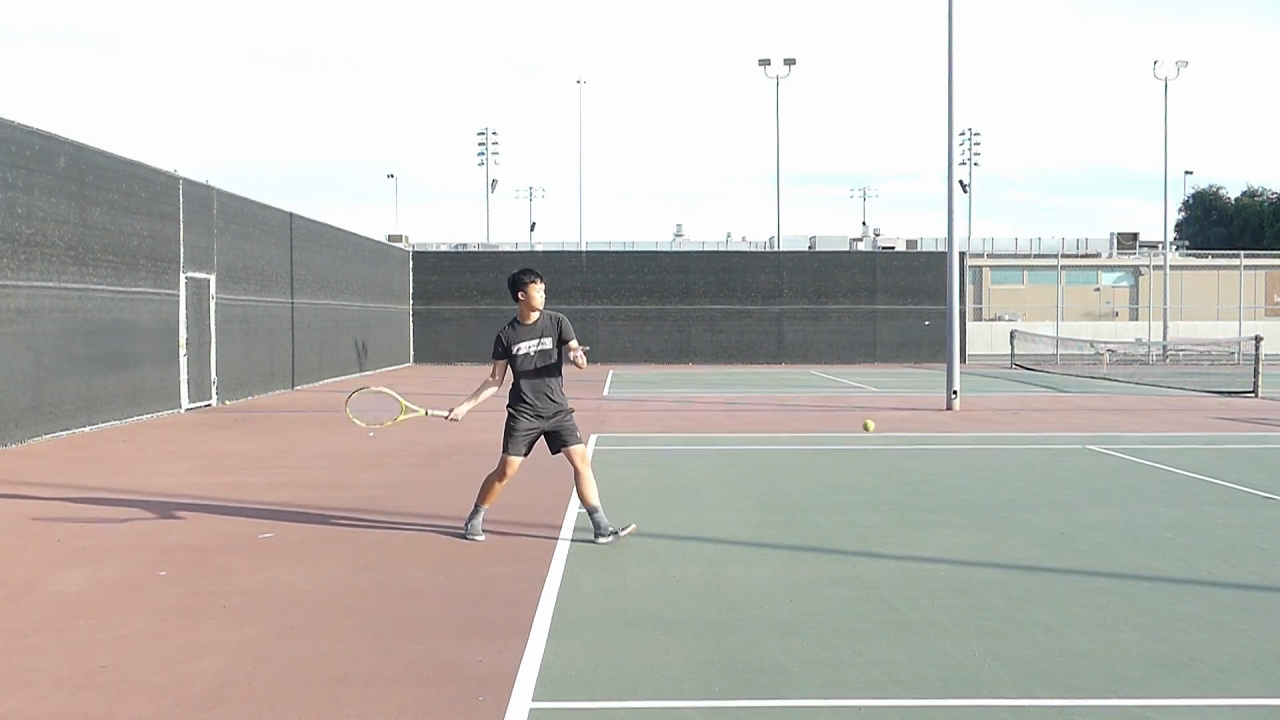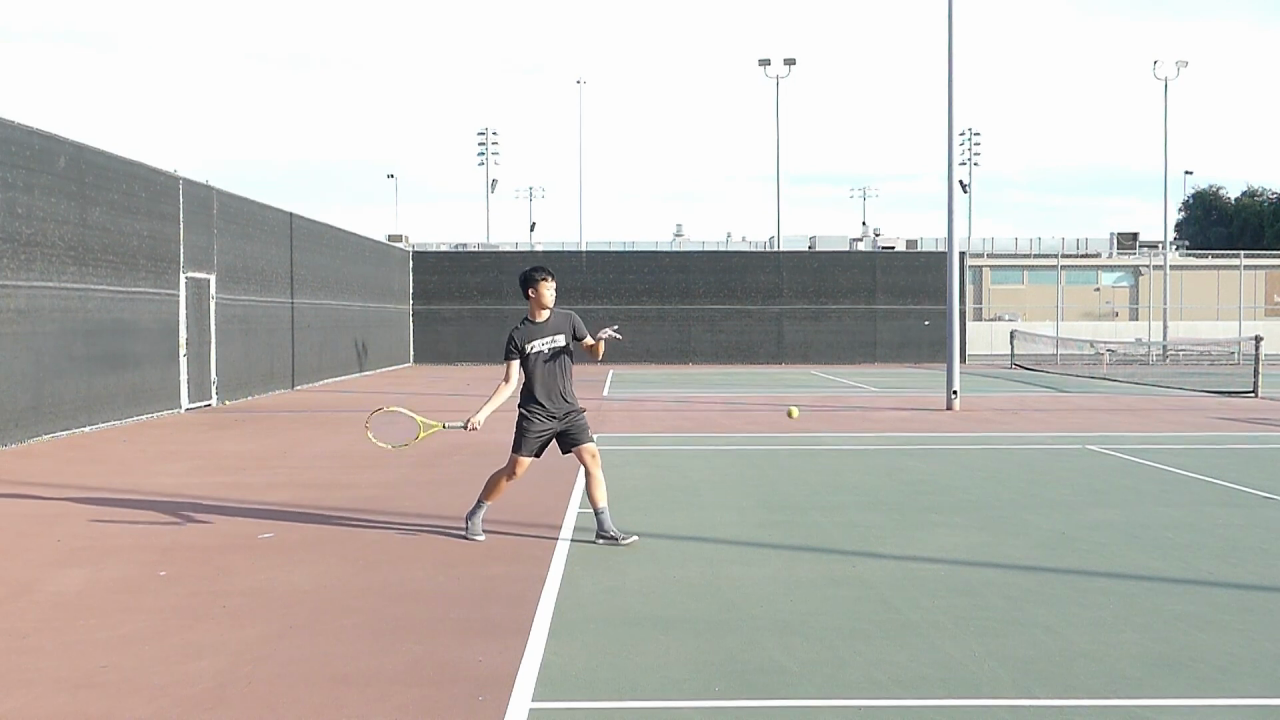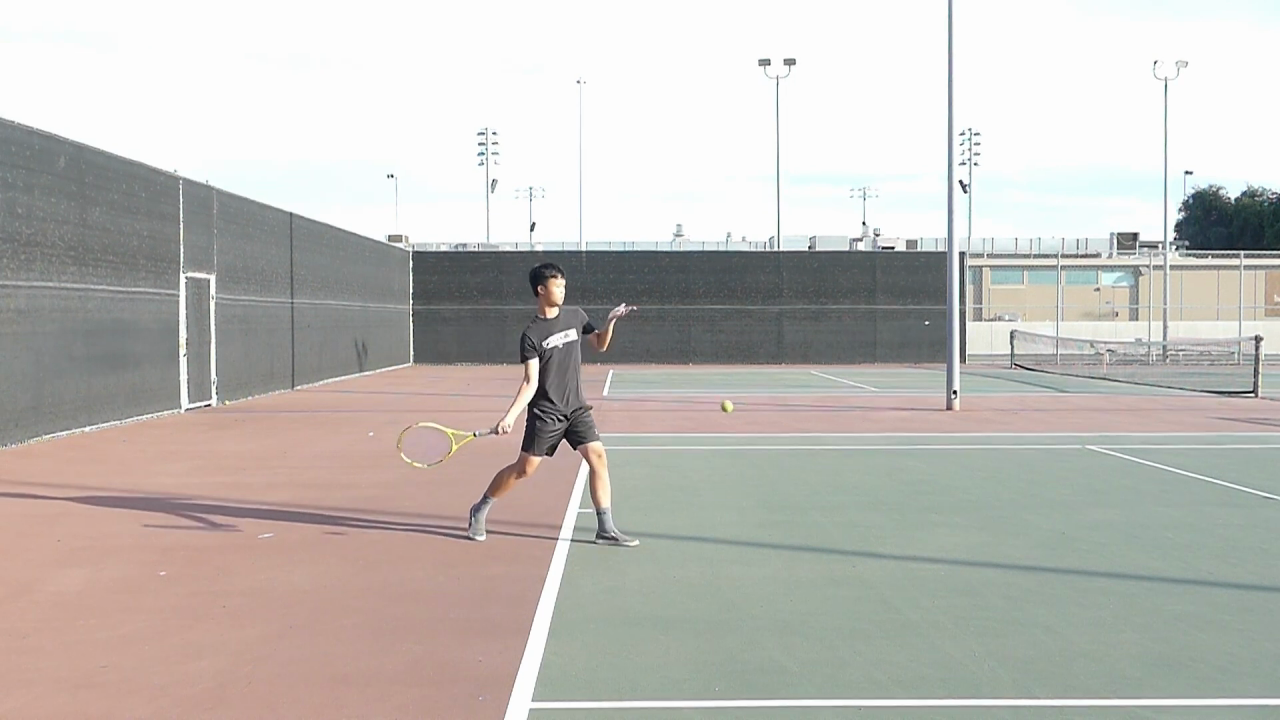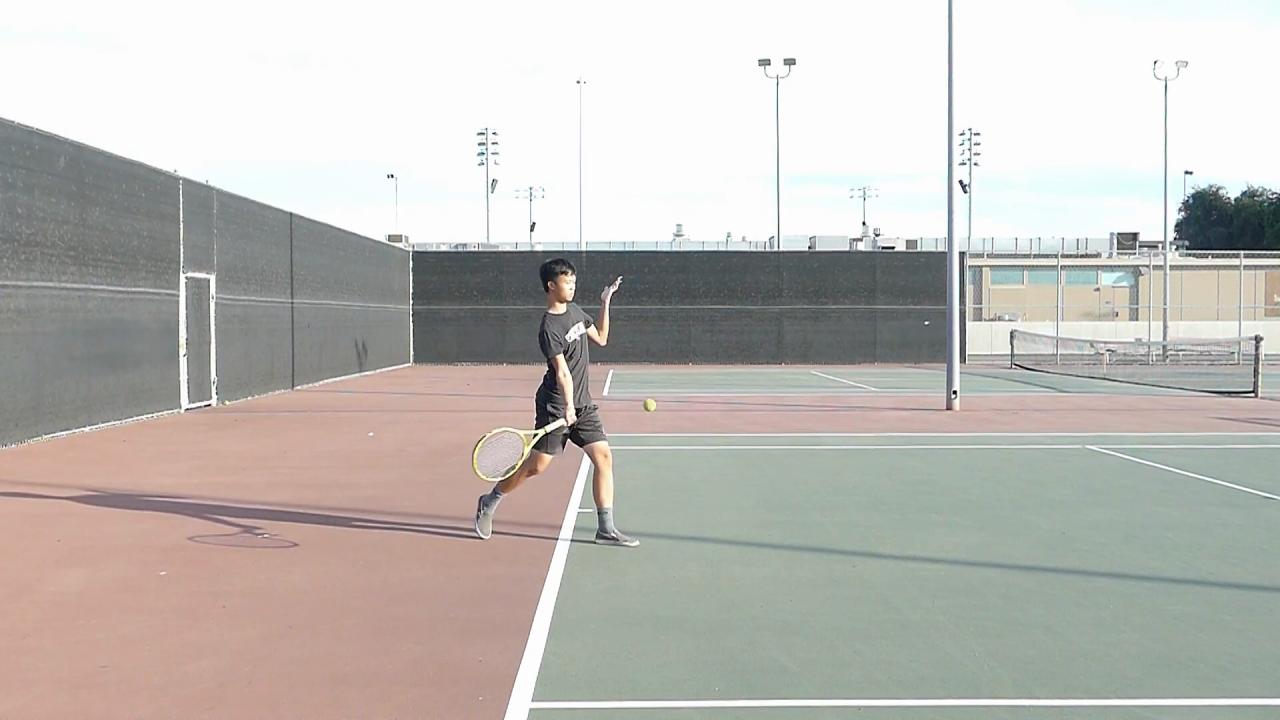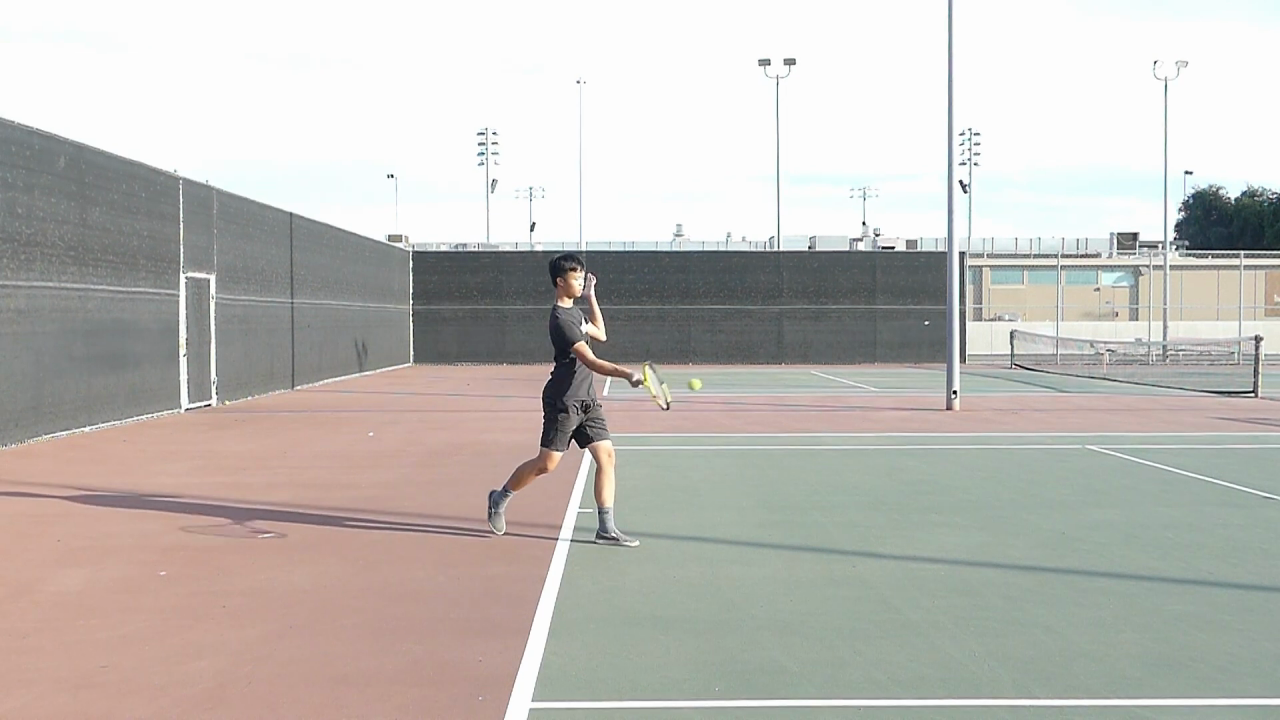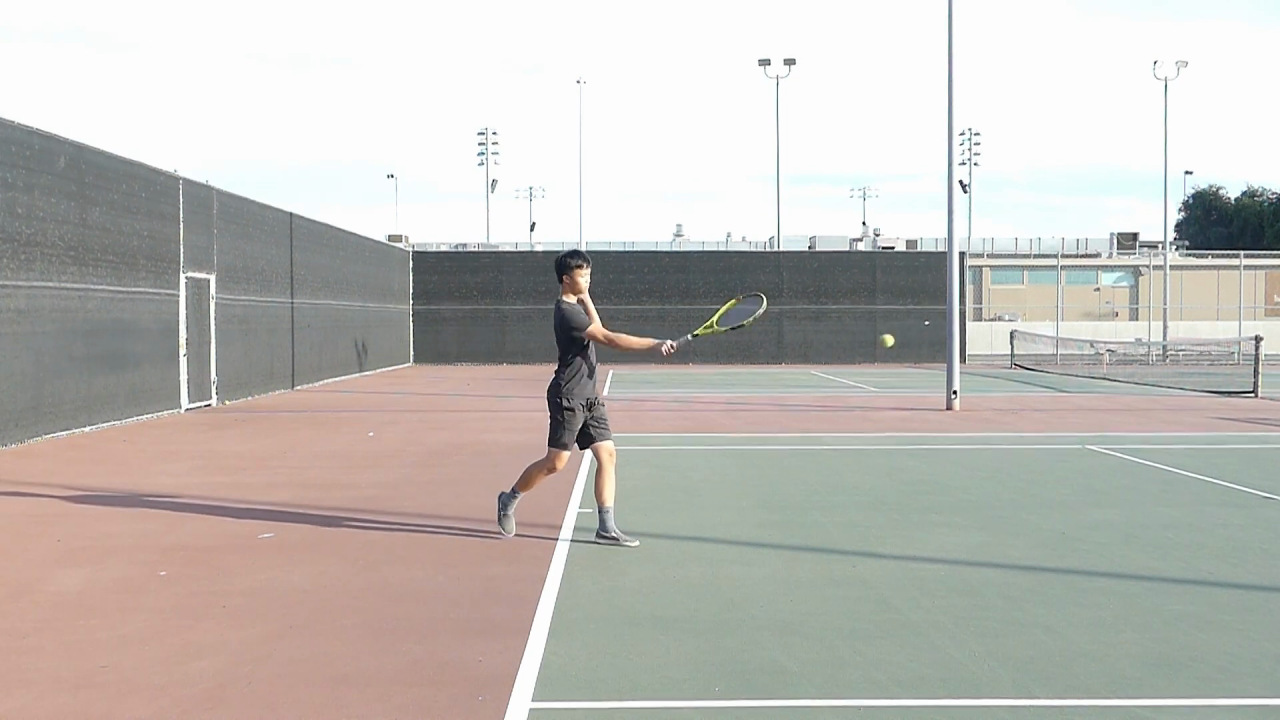
dt=0.1s
person 1, frame 1
left shoulder: (557, 322)
right shoulder: (506, 336)
left elbow: (581, 362)
right elbow: (494, 381)
left wrist: (578, 354)
right wrist: (465, 405)
left hip: (557, 409)
right hip: (524, 412)
left knee: (581, 460)
right knee: (505, 470)
left ankle: (602, 528)
right ankle: (474, 519)
person 1, frame 2
left shoulder: (568, 320)
right shoulder: (518, 335)
left elbow: (595, 354)
right elbow: (509, 383)
left wrist: (600, 339)
right wrist: (482, 412)
left hip: (568, 409)
right hip: (535, 412)
left knee: (592, 459)
right knee: (514, 469)
left ankle: (605, 529)
right ankle: (475, 515)
person 1, frame 3
left shoulder: (575, 314)
right shoulder: (531, 334)
left elbow: (601, 345)
right elbow: (530, 382)
left wrist: (610, 321)
right wrist: (510, 415)
left hip: (576, 406)
right hip: (545, 409)
left knee: (598, 457)
right knee: (525, 467)
left ankle: (606, 529)
right ankle: (480, 510)
person 1, frame 4
left shoulder: (575, 312)
right shoulder: (549, 328)
left elbow: (601, 339)
right elbow: (562, 374)
left wrist: (605, 304)
right wrist: (567, 406)
left hip: (583, 403)
right hip: (556, 405)
left knee: (603, 456)
right knee: (536, 465)
left ankle: (606, 528)
right ankle: (489, 503)
person 1, frame 5
left shoulder: (574, 309)
right shoulder: (561, 319)
left elbow: (601, 335)
right elbow: (589, 361)
left wrist: (592, 297)
right wrist: (625, 374)
left hip: (586, 399)
right hip: (562, 400)
left knee: (606, 455)
right knee: (546, 464)
left ankle: (607, 528)
right ankle: (497, 500)
person 1, frame 6
left shoulder: (576, 307)
right shoulder: (567, 313)
left elbow: (601, 333)
right elbow: (609, 338)
left wrist: (585, 298)
right wrist: (655, 344)
left hip: (589, 397)
right hip: (568, 397)
left knee: (607, 456)
right knee: (556, 462)
left ankle: (606, 528)
right ankle: (510, 500)
